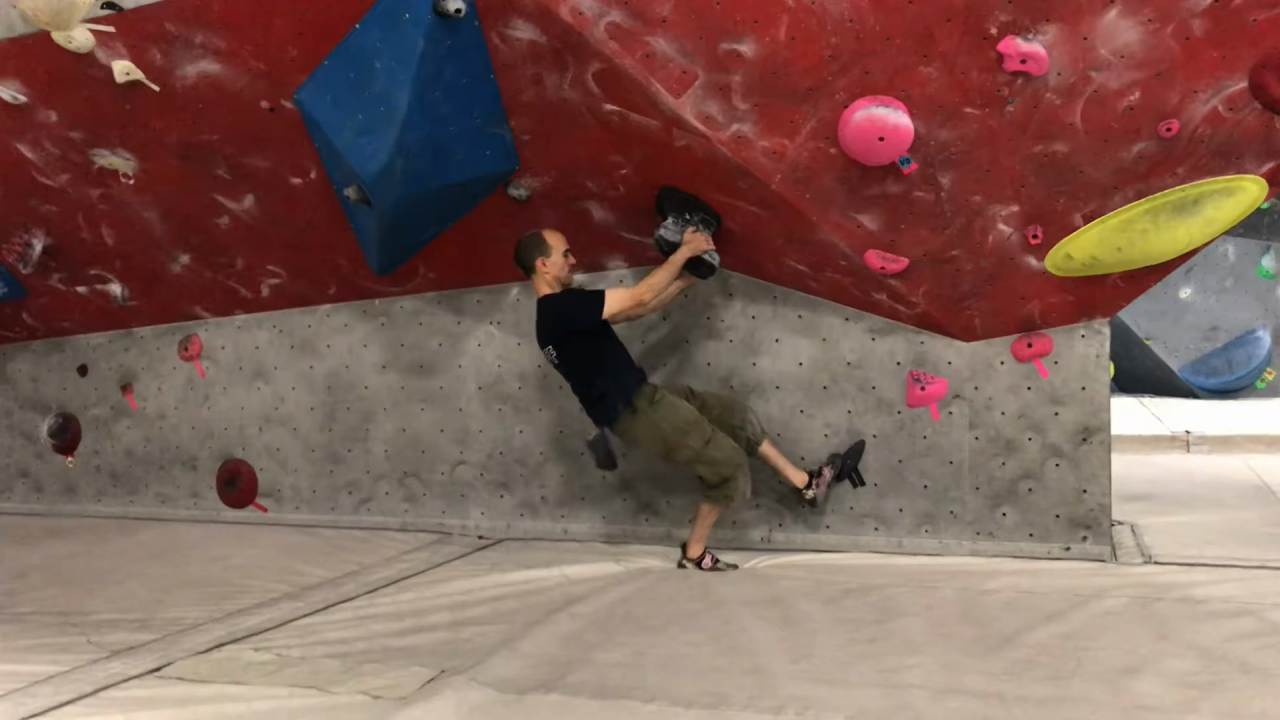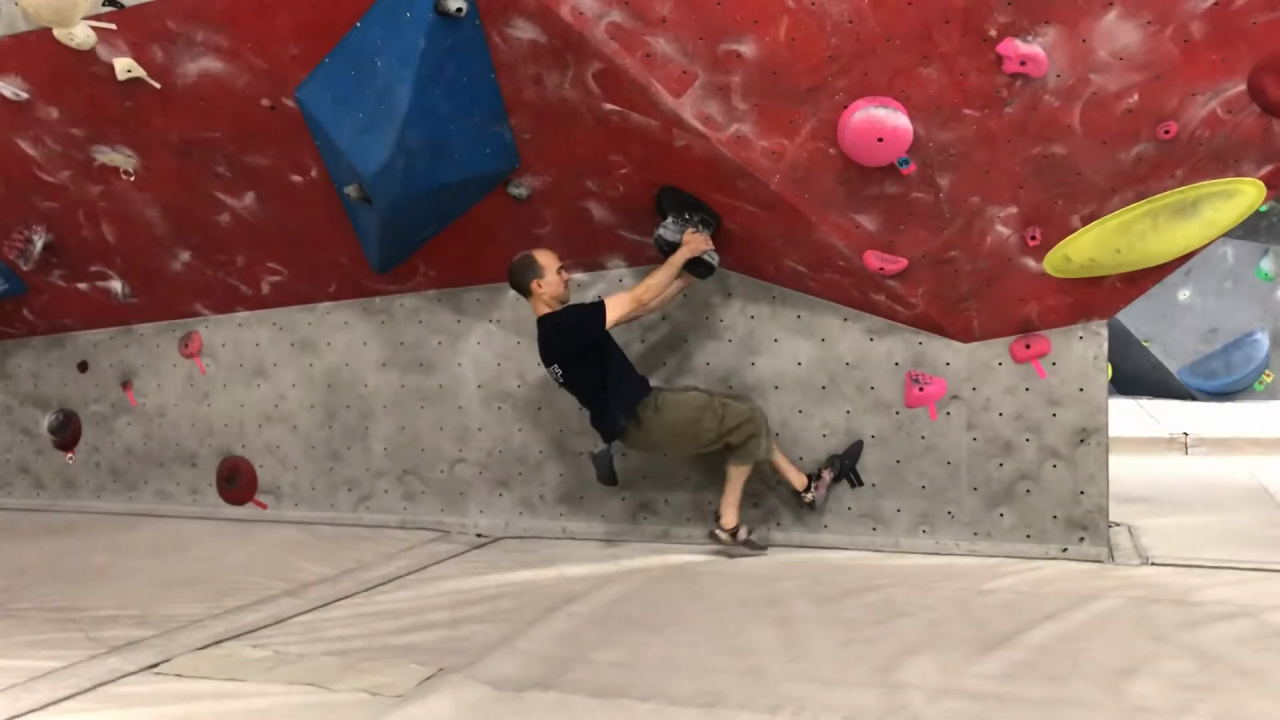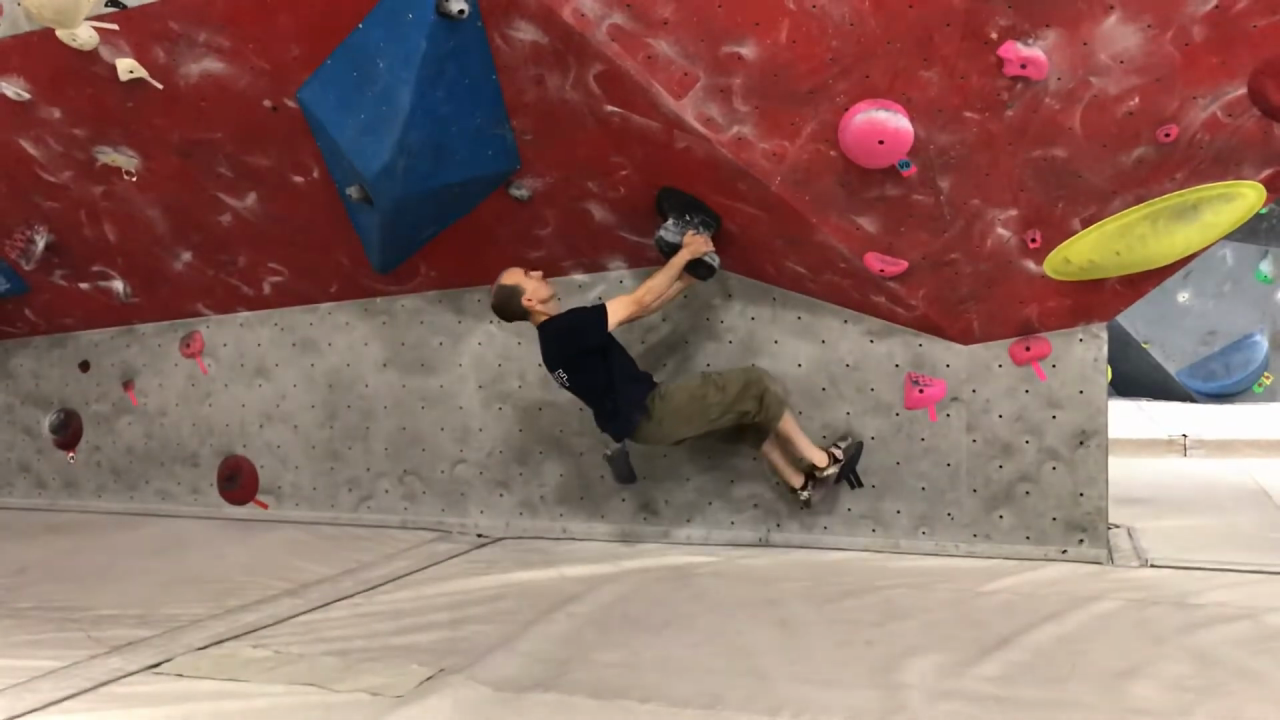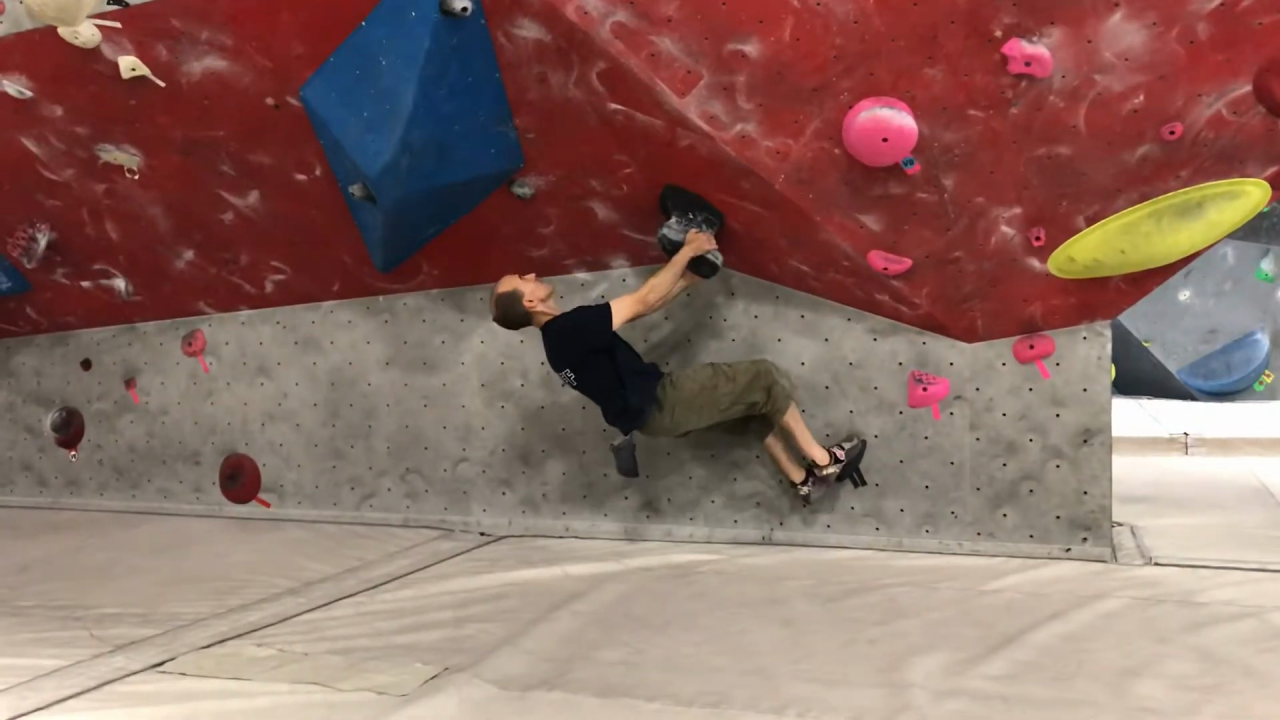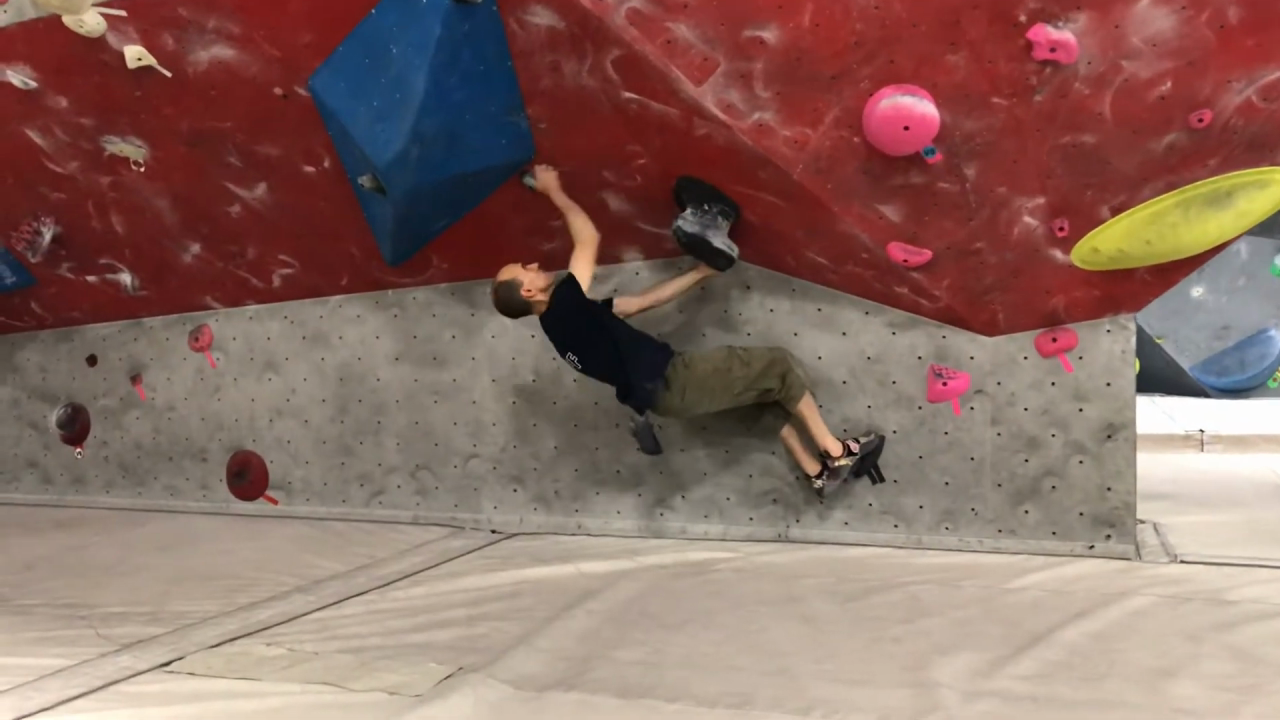
dt=0.4s
person 1, frame 1
left shoulder: (558, 313)
right shoulder: (561, 307)
left elbow: (635, 310)
right elbow: (638, 299)
left wrist: (688, 277)
right wrist: (685, 251)
left hip: (641, 398)
right hip: (635, 411)
left knee: (737, 416)
right knee: (729, 463)
left ankle: (806, 483)
right ankle: (694, 552)
person 1, frame 2
left shoulder: (558, 329)
right shoulder: (563, 327)
left elbow: (632, 308)
right elbow: (636, 300)
left wrist: (687, 277)
right wrist: (684, 251)
left hip: (641, 411)
right hip: (639, 420)
left knee: (742, 414)
right knee: (749, 421)
left ankle: (803, 485)
right ankle: (728, 521)
person 1, frame 3
left shoulder: (560, 334)
right shoulder: (565, 330)
left elbow: (635, 309)
right elbow: (638, 302)
left wrist: (687, 276)
right wrist: (685, 253)
left hip: (645, 414)
right hip: (649, 416)
left knee: (750, 408)
right knee: (756, 386)
left ankle: (801, 484)
right ankle: (819, 462)
person 1, frame 4
left shoulder: (564, 334)
right shoulder: (570, 328)
left elbow: (637, 306)
right elbow: (644, 300)
left wrist: (689, 277)
right wrist: (689, 250)
left hip: (652, 410)
right hip: (659, 406)
left knee: (755, 400)
right knee: (764, 378)
left ankle: (801, 479)
right ankle: (821, 459)
person 1, frame 5
left shoulder: (569, 316)
right shoulder: (563, 308)
left elbow: (643, 301)
right elbow: (589, 240)
left wrist: (700, 272)
right wrist: (554, 191)
left hip: (666, 388)
right hip: (673, 383)
left knee: (769, 386)
right knee: (780, 366)
left ankle: (817, 472)
right ankle: (834, 450)
